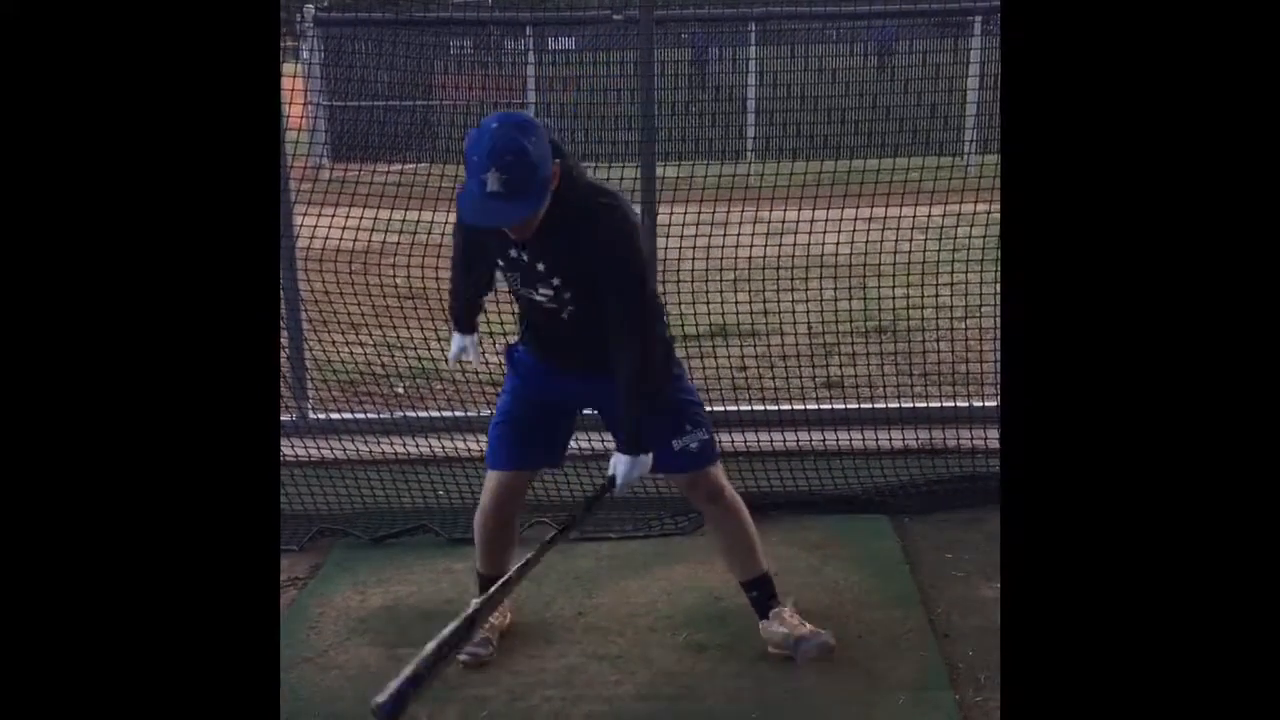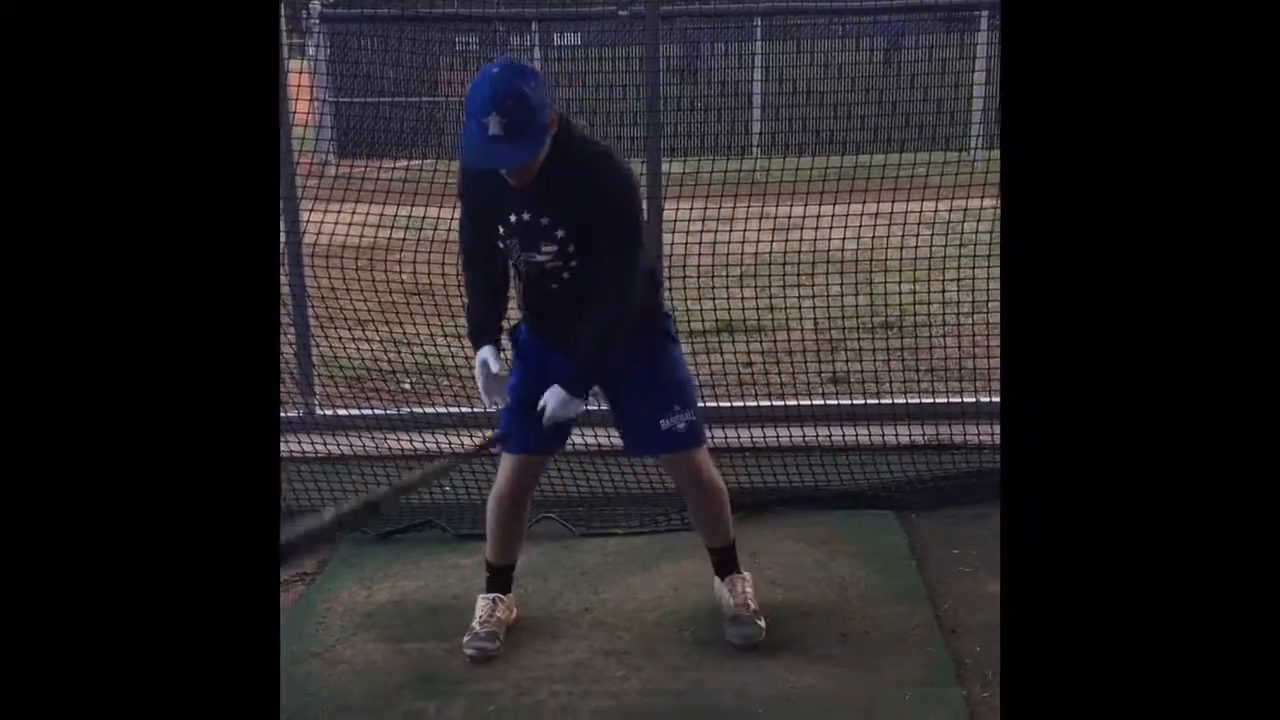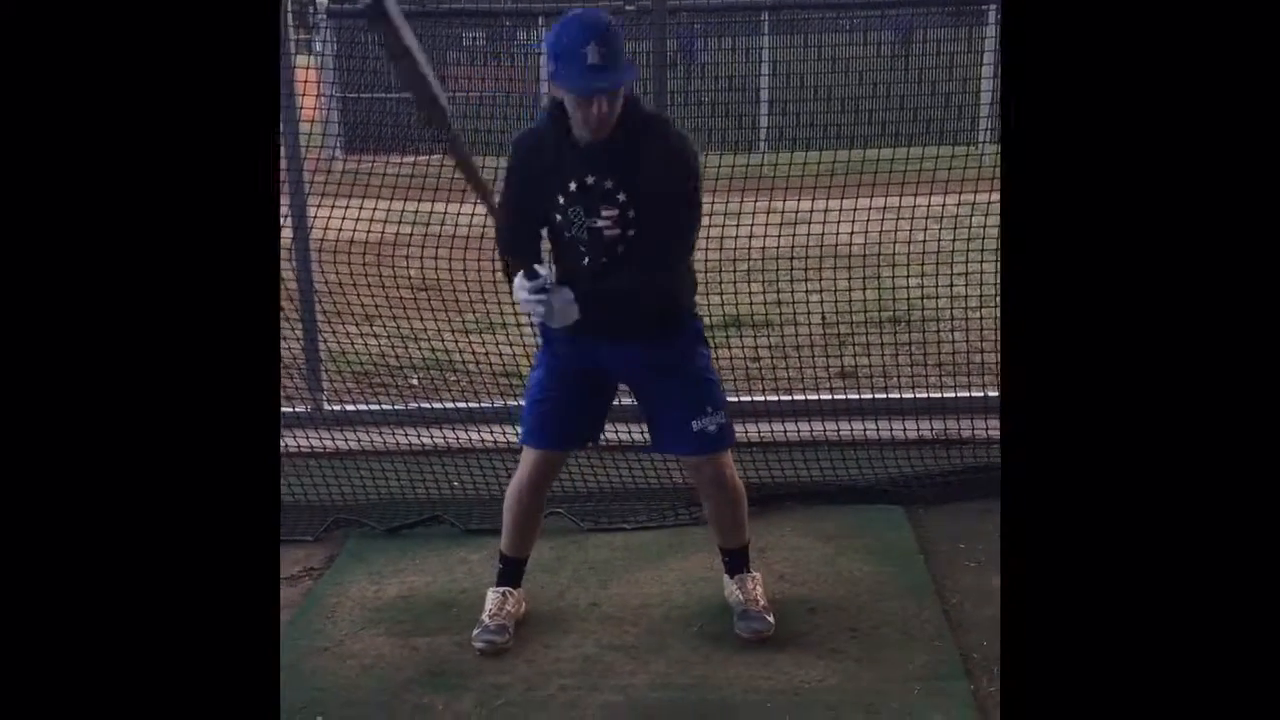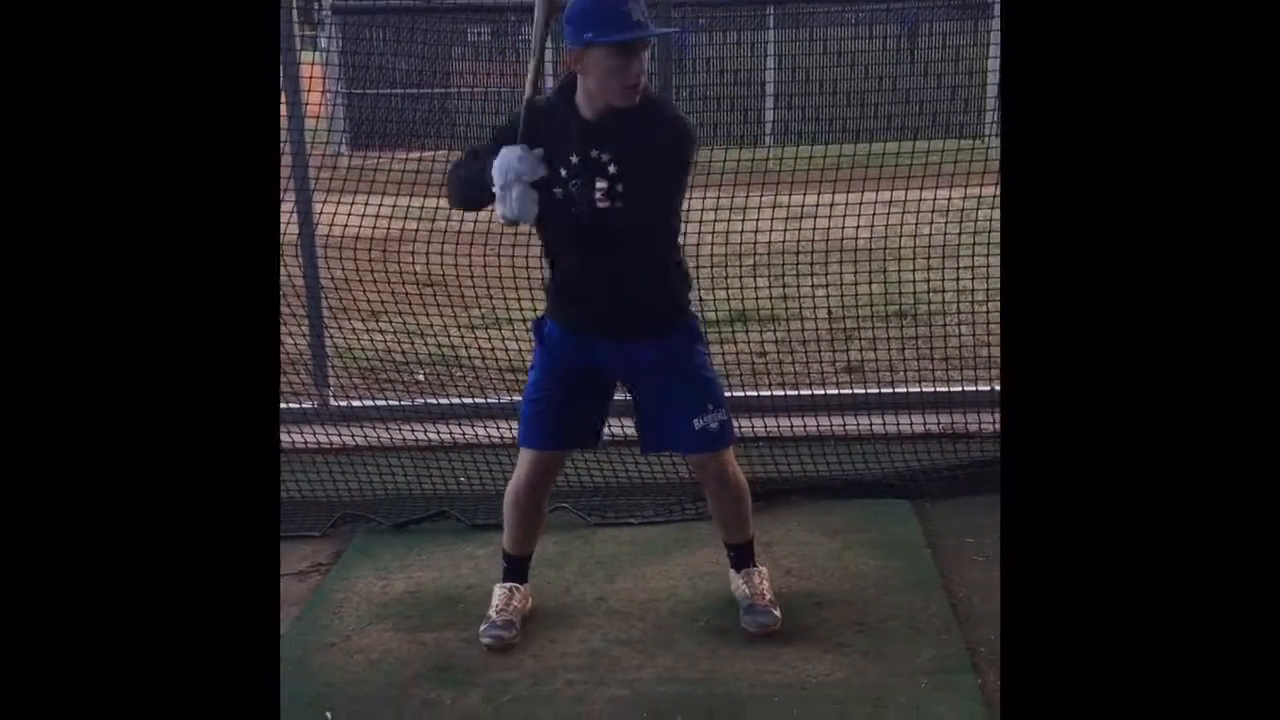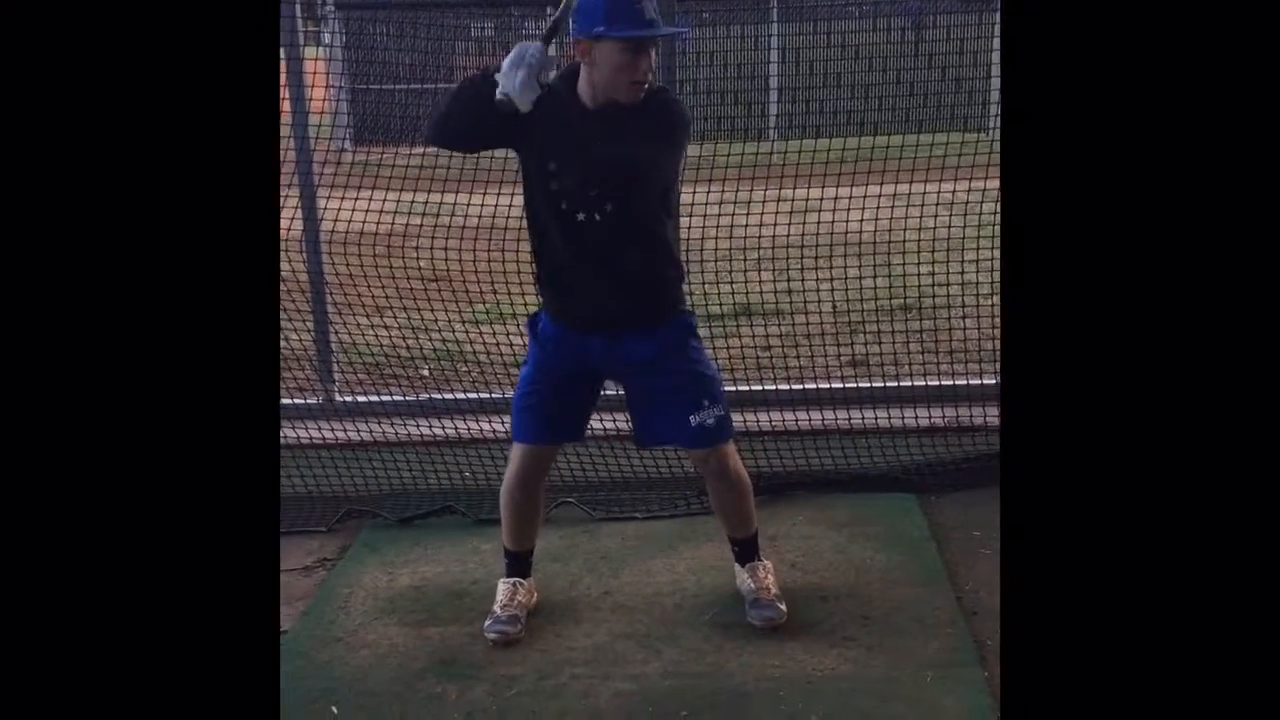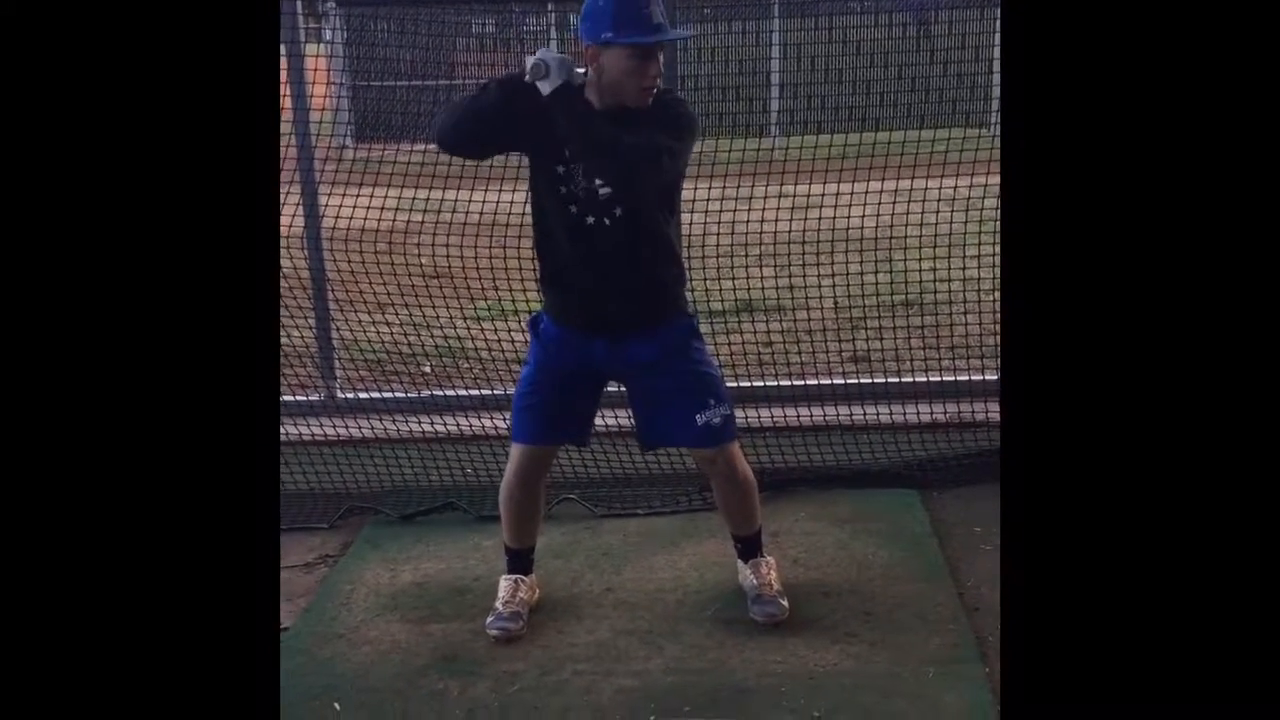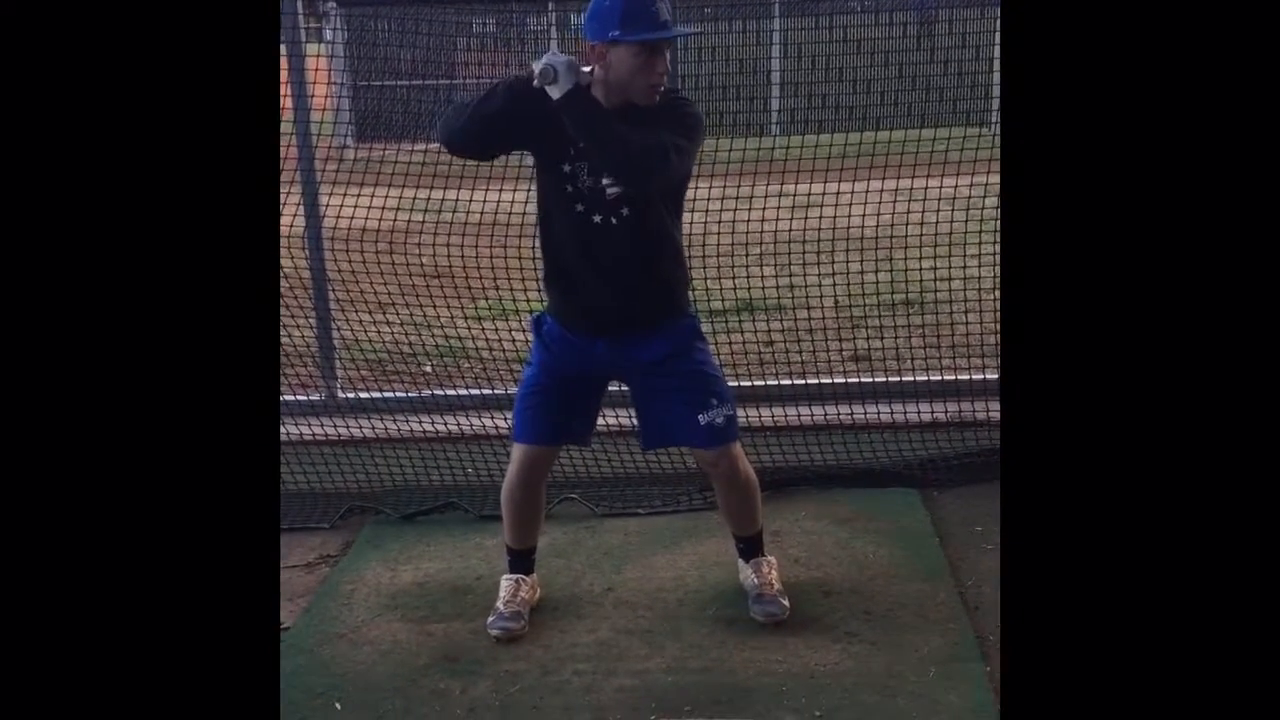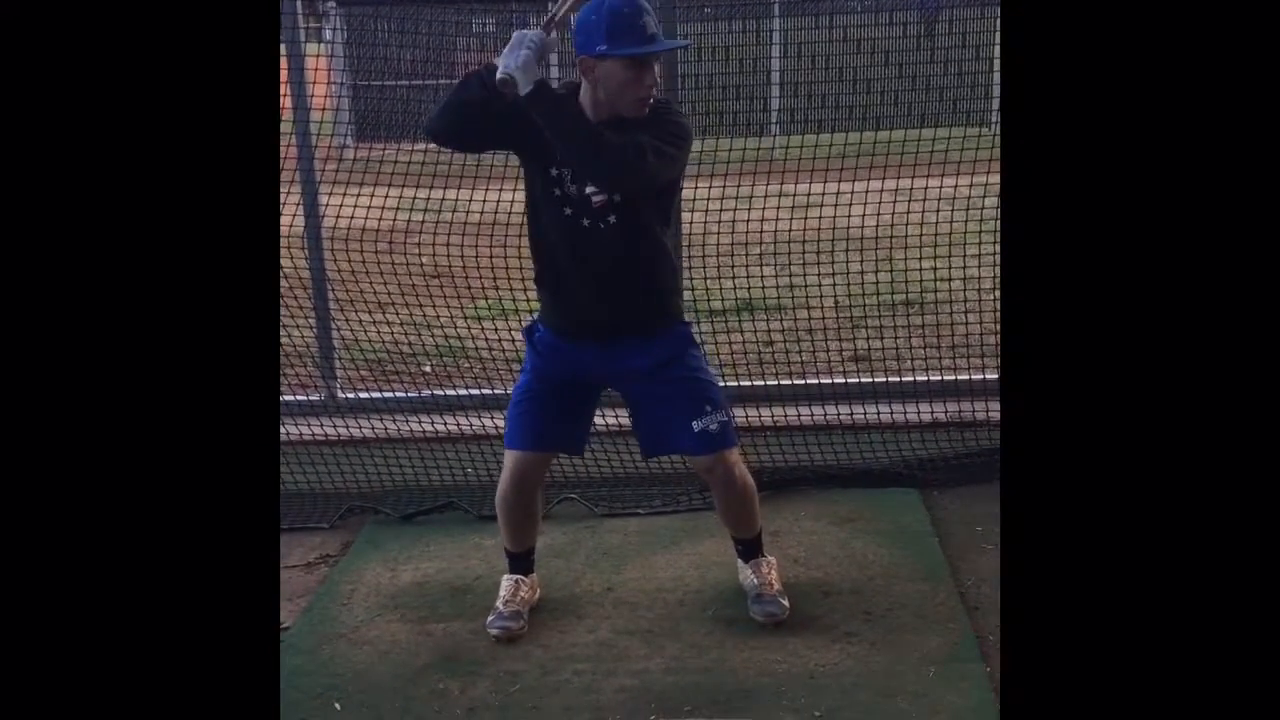
dt=0.3s
person 1, frame 1
left shoulder: (605, 222)
right shoulder: (482, 208)
left elbow: (639, 331)
right elbow: (472, 260)
left wrist: (634, 439)
right wrist: (463, 325)
left hip: (628, 359)
right hip: (543, 359)
left knee: (706, 484)
right knee: (501, 488)
left ankle: (772, 614)
right ankle: (489, 605)
person 1, frame 2
left shoulder: (604, 177)
right shoulder: (478, 177)
left elbow: (621, 291)
right elbow: (481, 261)
left wrist: (576, 381)
right wrist: (485, 341)
left hip: (632, 333)
right hip: (544, 337)
left knee: (690, 465)
right knee: (515, 471)
left ankle: (731, 580)
right ankle: (496, 597)
person 1, frame 3
left shoulder: (667, 149)
right shoulder: (535, 149)
left elbow: (669, 261)
right elbow: (515, 229)
left wrist: (584, 299)
right wrist: (524, 275)
left hip: (663, 331)
right hip: (573, 329)
left knee: (712, 465)
right knee: (536, 465)
left ankle: (740, 577)
right ankle: (506, 589)
person 1, frame 4
left shoulder: (665, 130)
right shoulder: (540, 123)
left elbow: (642, 230)
right elbow: (460, 185)
left wrist: (544, 207)
right wrist: (496, 173)
left hip: (660, 331)
right hip: (572, 330)
left knee: (714, 460)
right knee: (534, 464)
left ankle: (745, 571)
right ankle: (512, 585)
person 1, frame 5
left shoulder: (663, 115)
right shoulder: (542, 101)
left elbow: (614, 174)
right elbow: (442, 130)
left wrist: (531, 111)
right wrist: (497, 79)
left hip: (653, 325)
right hip: (565, 324)
left knee: (715, 453)
right knee: (527, 458)
left ankle: (751, 565)
right ankle: (517, 579)
person 1, frame 6
left shoulder: (670, 117)
right shoulder: (543, 111)
left elbow: (634, 174)
right elbow: (451, 135)
left wrist: (563, 100)
right wrist: (523, 82)
left hip: (656, 326)
right hip: (567, 327)
left knee: (721, 454)
right knee: (526, 459)
left ankle: (754, 561)
right ankle: (518, 577)
person 1, frame 7
left shoulder: (677, 116)
right shoulder: (549, 112)
left elbow: (644, 171)
right elbow: (456, 136)
left wrist: (570, 99)
right wrist: (530, 85)
left hip: (660, 327)
right hip: (571, 327)
left knee: (723, 455)
right knee: (527, 459)
left ankle: (755, 561)
right ankle: (519, 577)
person 1, frame 8
left shoulder: (665, 127)
right shoulder: (541, 116)
left elbow: (619, 169)
right elbow: (446, 128)
left wrist: (535, 93)
right wrist: (498, 70)
left hip: (654, 335)
right hip: (564, 335)
left knee: (721, 462)
right knee: (520, 470)
left ankle: (754, 562)
right ankle: (520, 575)
